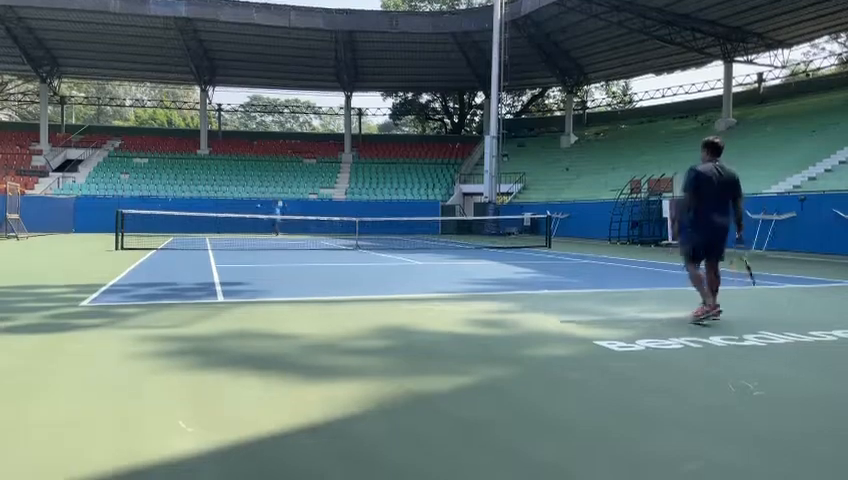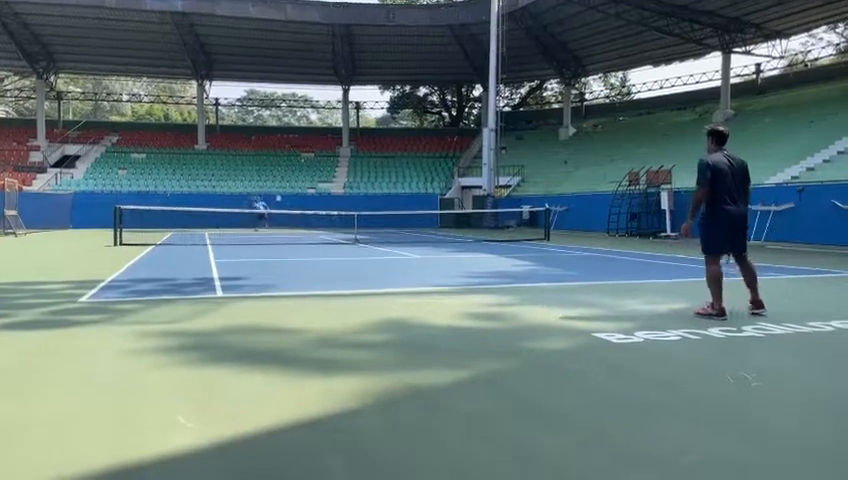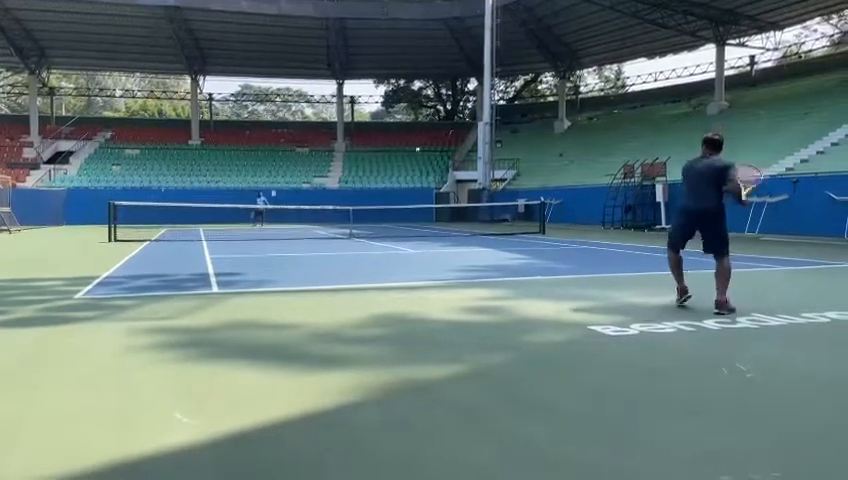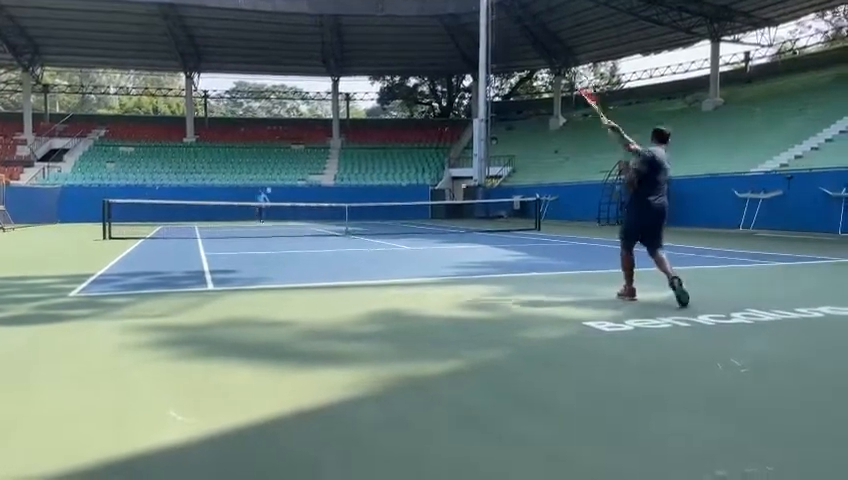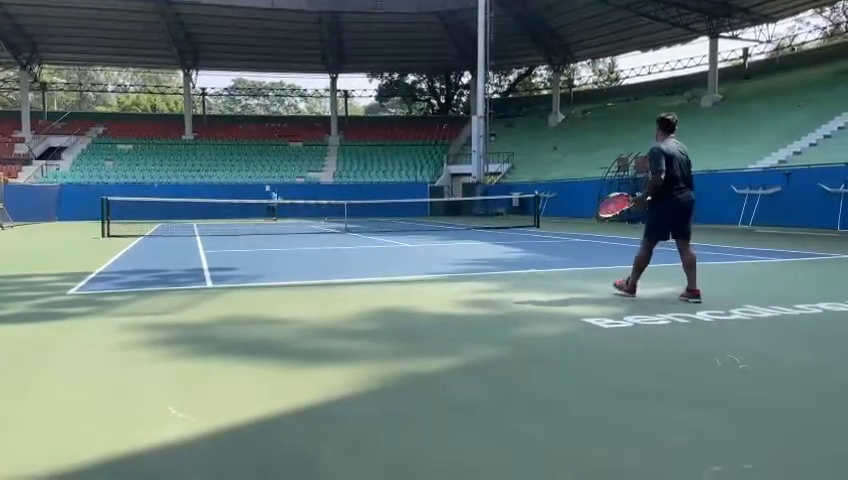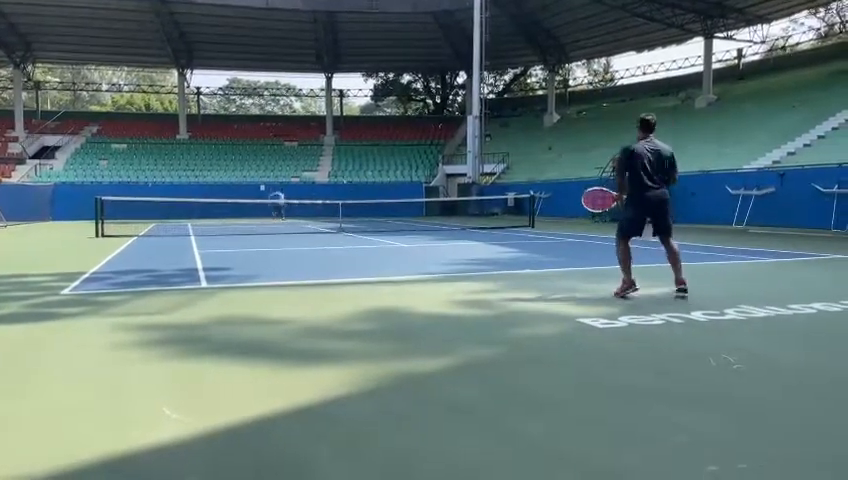
dt=0.7s
person 1, frame 1
left shoulder: (696, 171)
right shoulder: (731, 175)
left elbow: (687, 200)
right elbow: (738, 205)
left wrist: (680, 220)
right wrist: (739, 229)
left hip: (700, 225)
right hip: (721, 226)
left knee: (692, 264)
right knee: (712, 265)
left ankle: (709, 304)
right ankle: (710, 304)
person 1, frame 2
left shoulder: (707, 162)
right shoulder: (741, 162)
left elbow: (702, 193)
right elbow: (747, 191)
left wrist: (690, 219)
left hip: (716, 217)
right hip: (738, 216)
left knee: (712, 260)
right knee: (742, 258)
left ankle: (717, 307)
right ankle: (756, 301)
person 1, frame 3
left shoulder: (689, 165)
right shoulder: (725, 165)
right elbow: (733, 188)
right wrist: (740, 199)
left hip: (686, 211)
right hip: (712, 213)
left knee: (673, 250)
right knee: (722, 256)
left ankle: (682, 289)
right ankle: (721, 299)
person 1, frame 4
left shoulder: (649, 153)
right shoulder: (662, 157)
left elbow: (633, 177)
right elbow: (634, 148)
left wrist: (626, 172)
right wrist: (618, 131)
left hip: (640, 206)
right hip: (659, 207)
left knee: (626, 246)
right knee: (655, 249)
left ankle: (629, 288)
right ankle: (673, 278)
person 1, frame 5
left shoulder: (658, 149)
right shoulder: (683, 149)
left elbow: (657, 178)
left wrist: (643, 197)
left hip: (664, 203)
right hip: (685, 200)
left knee: (648, 244)
right knee: (685, 245)
left ankle: (630, 284)
right ankle: (692, 290)
person 1, frame 6
left shoulder: (629, 150)
right shoulder: (667, 150)
left elbow: (620, 177)
right elbow: (673, 178)
left wrist: (622, 193)
left hip: (637, 200)
right hip: (661, 198)
left knee: (622, 239)
right knee: (667, 240)
left ankle: (627, 282)
right ankle: (680, 280)
